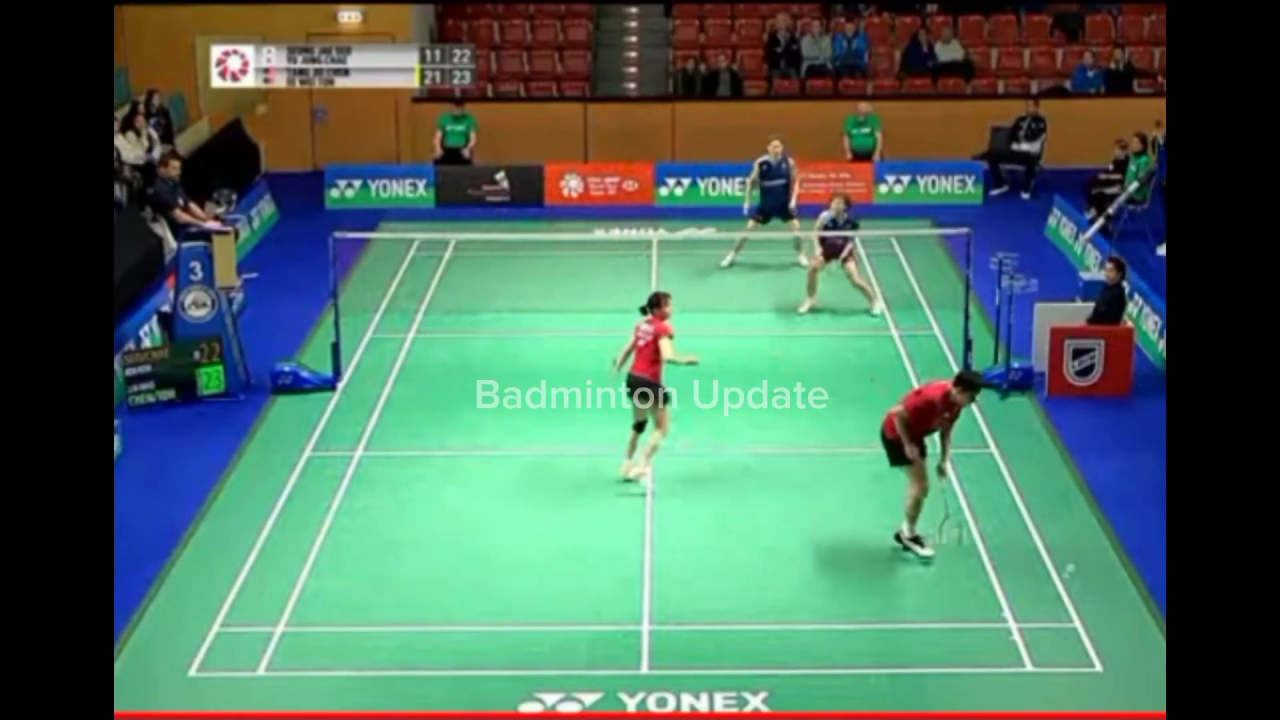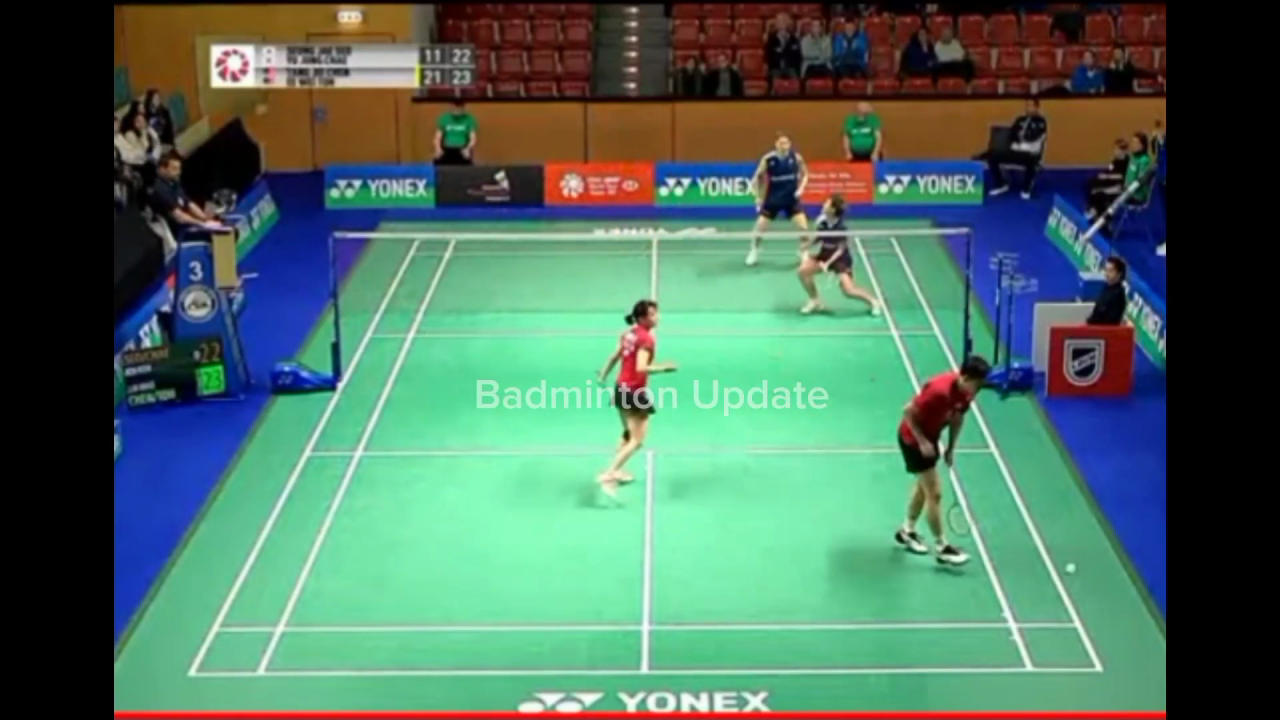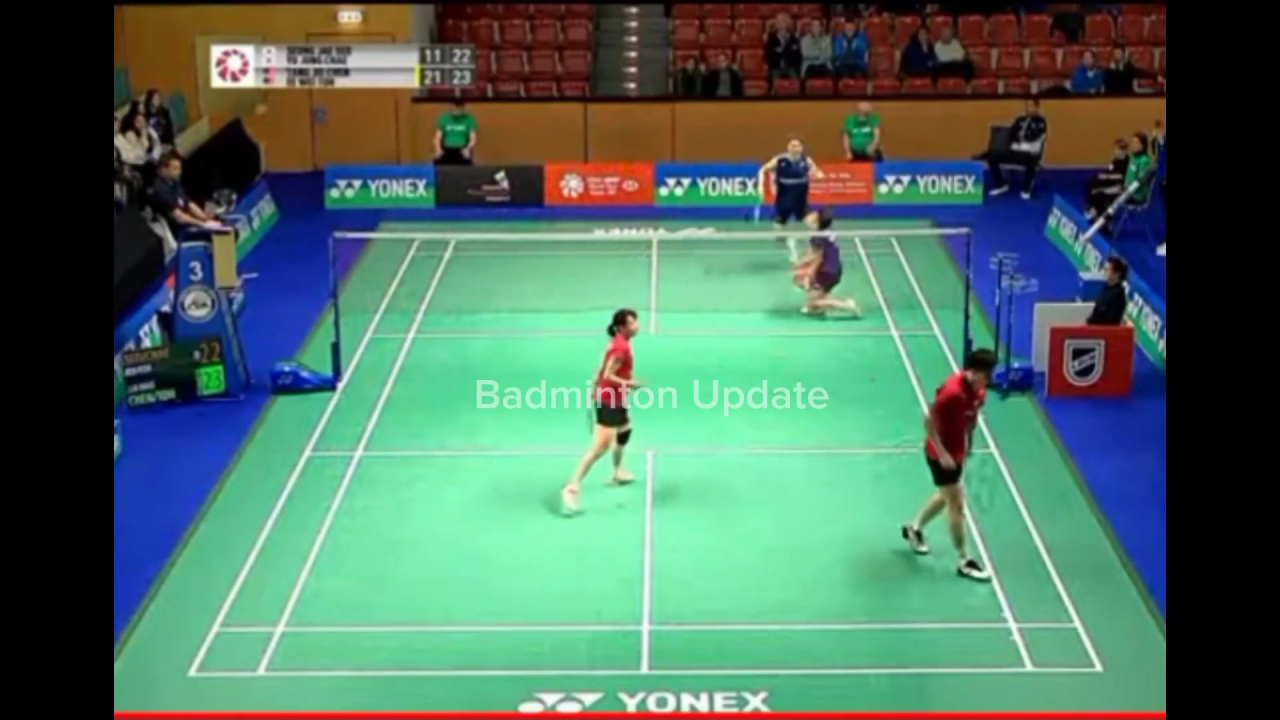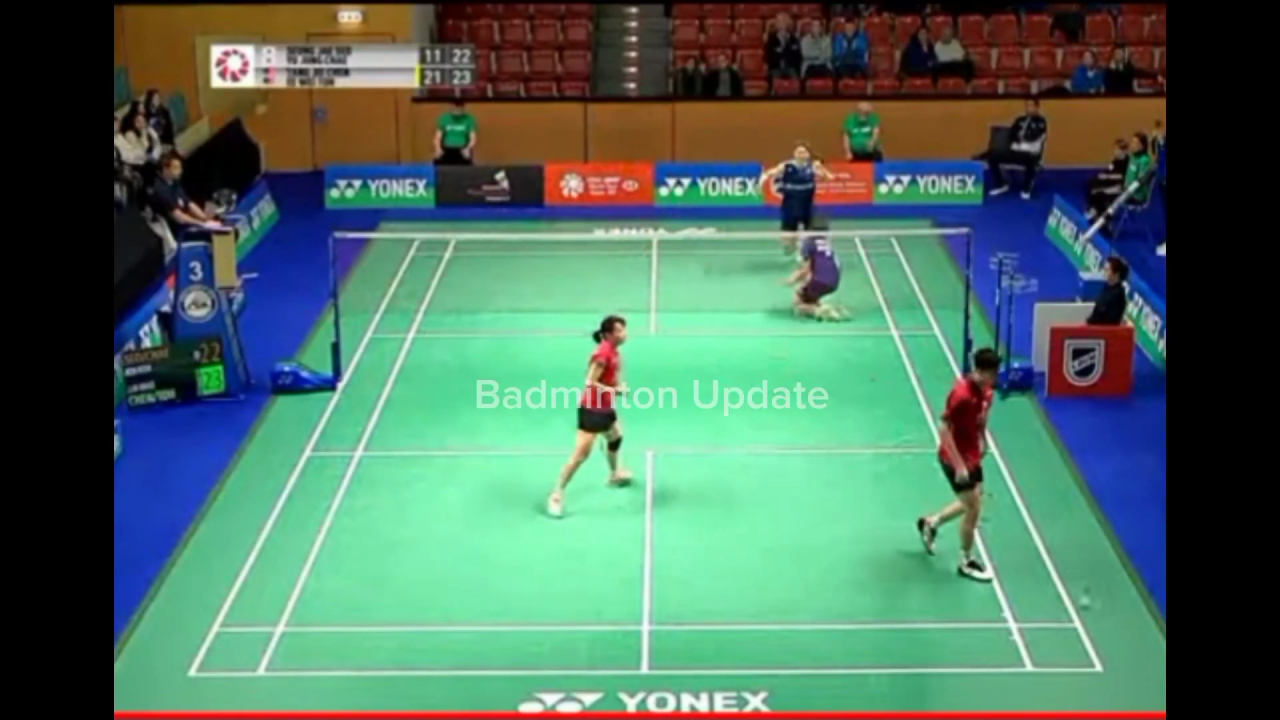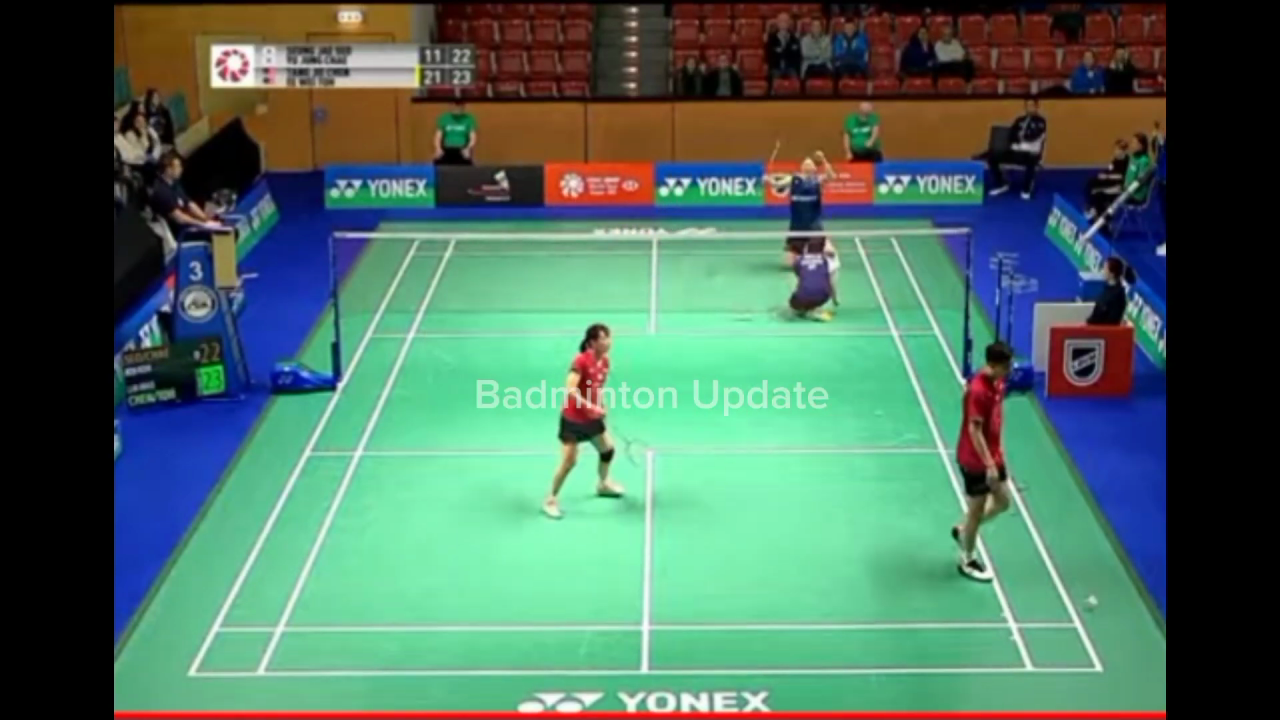
dt=0.1s
person 1, frame 1
left shoulder: (957, 402)
right shoulder: (931, 397)
left elbow: (946, 427)
right elbow: (897, 413)
left wrist: (944, 459)
right wrist: (907, 444)
left hip: (915, 433)
right hip: (895, 432)
left knee: (920, 487)
right knee: (921, 487)
left ankle: (906, 532)
right ankle: (909, 534)
person 1, frame 2
left shoulder: (966, 392)
right shoulder: (939, 389)
right elbow: (909, 411)
left wrist: (950, 446)
right wrist: (922, 441)
left hip: (929, 437)
right hip: (912, 439)
left knee: (925, 487)
right knee: (934, 493)
left ankle: (907, 532)
right ankle: (943, 549)
person 1, frame 3
left shoulder: (979, 388)
right shoulder: (952, 391)
right elbow: (929, 421)
left wrist: (968, 444)
right wrist: (942, 454)
left hip: (956, 450)
right hip: (942, 452)
left knee: (946, 496)
right knee: (957, 505)
left ankle: (913, 530)
right ankle: (964, 561)
person 1, frame 4
left shoulder: (986, 388)
right shoulder: (962, 395)
right elbow: (945, 429)
left wrist: (982, 443)
right wrist: (958, 465)
left hip: (972, 456)
right hip: (958, 460)
left knee: (972, 504)
right knee: (972, 509)
left ankle: (929, 524)
right ankle: (966, 562)
person 1, frame 5
left shoulder: (997, 382)
right shoulder: (979, 390)
right elbow: (974, 431)
right wrist: (989, 466)
left hip: (993, 455)
right hip: (975, 460)
left knee: (1003, 502)
right knee: (977, 511)
left ankle: (962, 529)
right ankle: (967, 561)
person 2, frame 1
left shoulder: (642, 325)
right shoulder: (663, 328)
left elbow: (627, 350)
right elbow: (667, 357)
left wrist: (617, 366)
right wrist: (686, 359)
left hip: (634, 378)
right hip: (650, 382)
left knee: (639, 423)
right knee: (662, 428)
left ankle: (629, 464)
right ankle: (643, 467)
person 2, frame 2
left shoulder: (629, 334)
right shoulder: (645, 338)
left elbow: (613, 358)
right elbow: (641, 368)
left wrist: (601, 377)
right wrist: (664, 367)
left hip: (621, 389)
right hip: (633, 393)
left knee: (630, 432)
right knee: (637, 441)
left ankle: (616, 471)
right ankle: (607, 477)
person 2, frame 3
left shoulder: (621, 344)
right shoulder: (621, 347)
left elbow: (603, 372)
right elbow: (607, 376)
right wrist: (629, 383)
left hip: (611, 400)
right hip: (610, 402)
left knee: (625, 429)
right knee: (599, 448)
left ankle: (618, 472)
right ankle: (572, 488)
person 2, frame 4
left shoulder: (613, 350)
right shoulder: (603, 353)
right elbow: (591, 382)
right wrist: (615, 390)
left hip: (604, 408)
right hip: (593, 409)
left knee: (616, 438)
right knee: (582, 454)
left ankle: (616, 473)
right ankle: (556, 496)
person 2, frame 5
left shoulder: (604, 360)
right shoulder: (581, 361)
right elbow: (570, 390)
left wrist: (600, 407)
right wrist: (589, 407)
left hip: (592, 417)
right hip: (573, 419)
left knee: (608, 450)
right knee: (568, 463)
left ankle: (604, 484)
right ankle: (551, 500)
